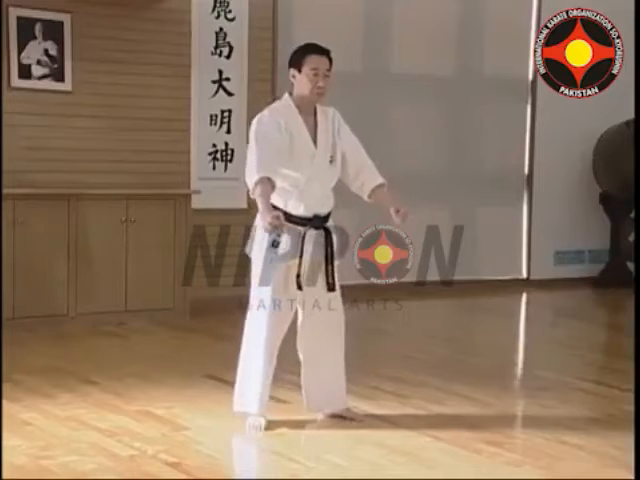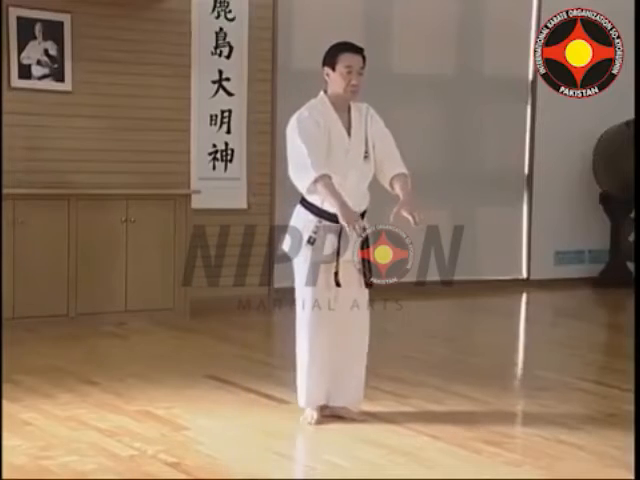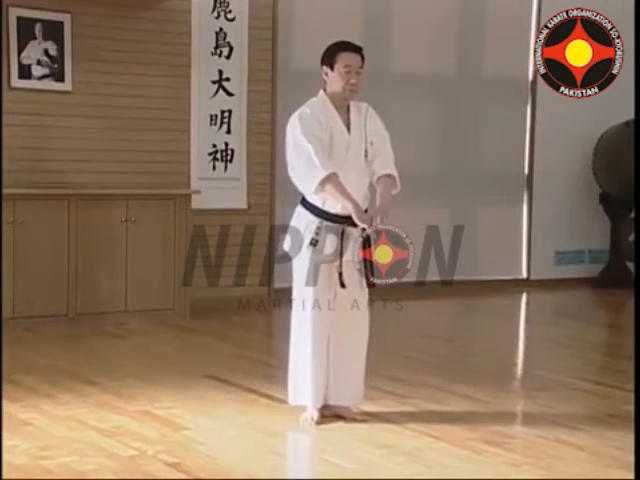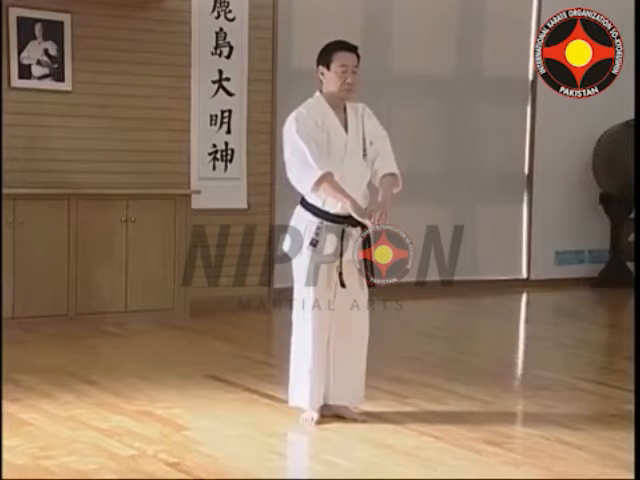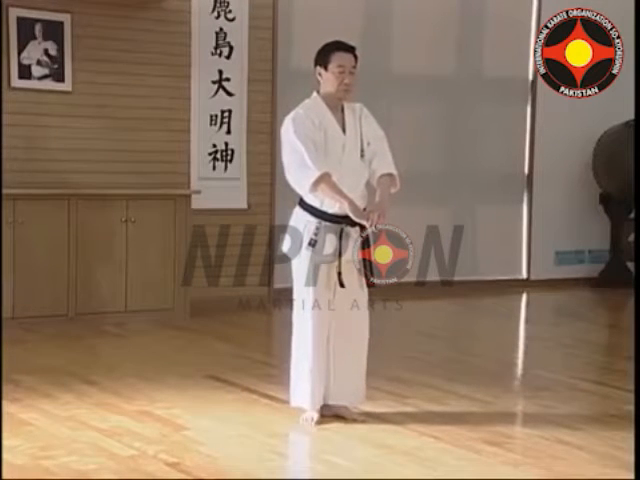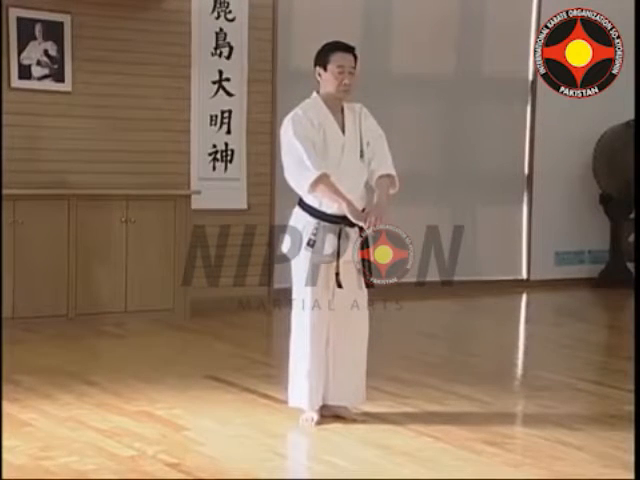
dt=0.7s
person 1, frame 1
left shoulder: (333, 121)
right shoulder: (271, 121)
left elbow: (361, 170)
right elbow: (259, 169)
left wrist: (391, 205)
right wrist: (265, 208)
left hip: (318, 233)
right hip: (280, 231)
left knee: (326, 317)
right knee: (267, 319)
left ankle: (327, 399)
right ankle: (253, 406)
person 1, frame 2
left shoulder: (368, 117)
right shoulder: (306, 119)
left elbow: (390, 164)
right elbow: (311, 169)
left wrist: (404, 197)
right wrist: (340, 207)
left hip: (353, 227)
right hip: (316, 225)
left knee: (352, 316)
right knee: (314, 314)
left ankle: (339, 399)
right ankle: (314, 399)
person 1, frame 3
left shoulder: (368, 116)
right shoulder: (306, 118)
left elbow: (384, 166)
right elbow: (317, 171)
left wrist: (381, 204)
right wrist: (354, 206)
left hip: (354, 229)
right hip: (317, 226)
left knee: (353, 315)
right knee: (313, 314)
left ankle: (340, 397)
right ankle: (312, 400)
person 1, frame 4
left shoulder: (364, 117)
right shoulder: (303, 119)
left elbow: (385, 164)
right elbow: (312, 171)
left wrist: (383, 201)
right wrist: (353, 204)
left hip: (353, 230)
right hip: (317, 227)
left knee: (353, 316)
right knee: (314, 314)
left ankle: (339, 397)
right ankle: (311, 401)
person 1, frame 5
left shoulder: (362, 117)
right shoulder: (301, 120)
left elbow: (382, 163)
right elbow: (309, 172)
left wrist: (381, 200)
right wrist: (351, 205)
left hip: (353, 231)
right hip: (316, 228)
left knee: (353, 316)
right knee: (313, 315)
left ankle: (338, 397)
right ankle: (311, 401)
person 1, frame 6
left shoulder: (362, 117)
right shoulder: (300, 120)
left elbow: (381, 163)
right elbow: (307, 172)
left wrist: (380, 201)
right wrist: (348, 205)
left hip: (352, 232)
right hip: (315, 228)
left knee: (352, 317)
right knee: (312, 316)
left ankle: (337, 398)
right ankle: (310, 401)
